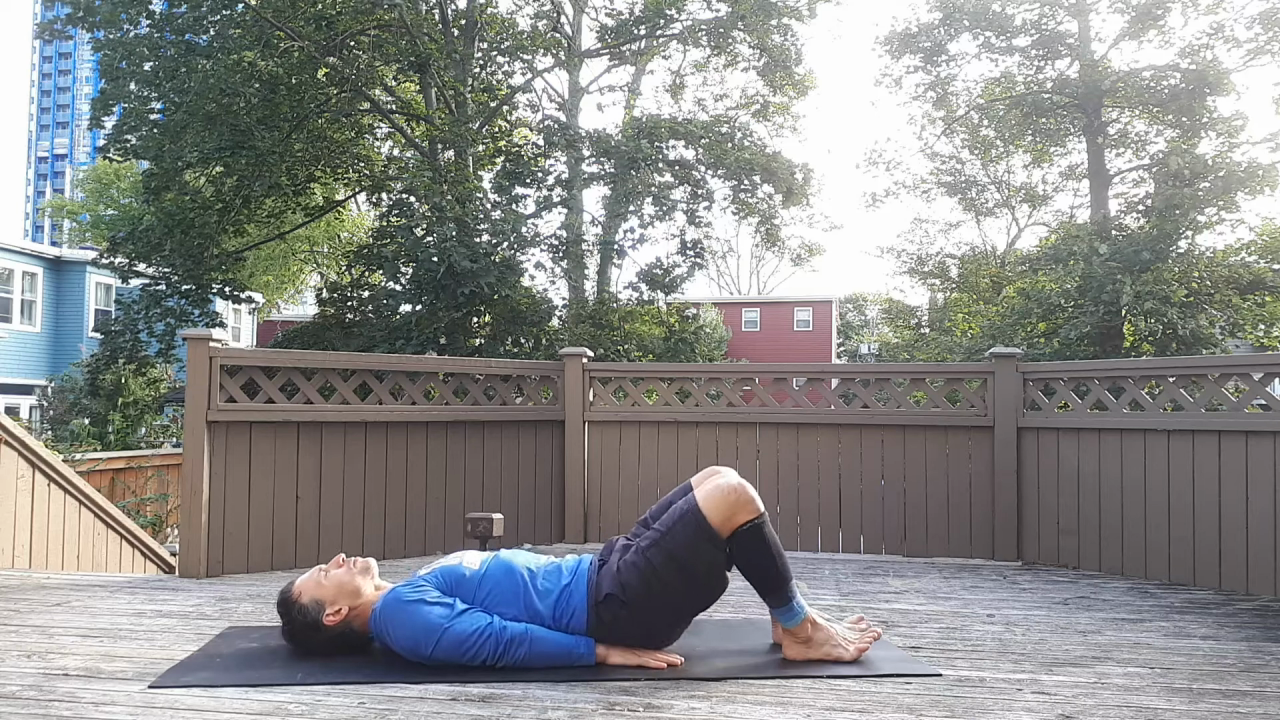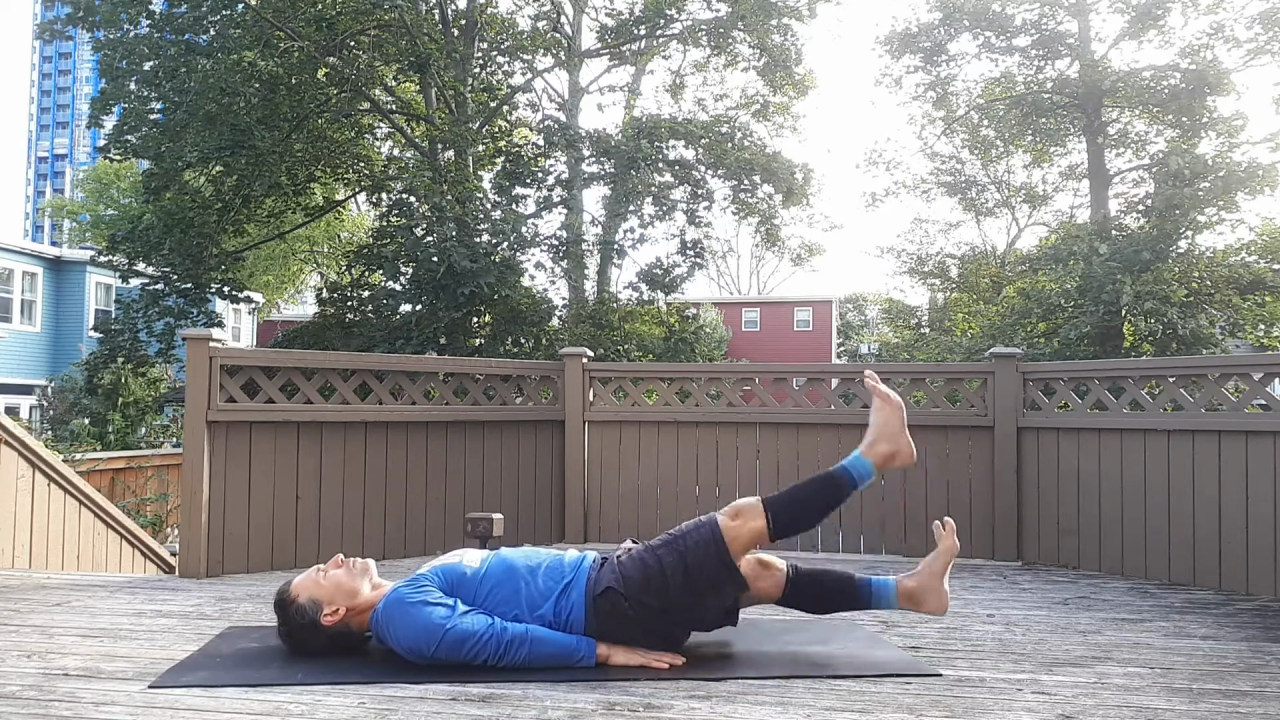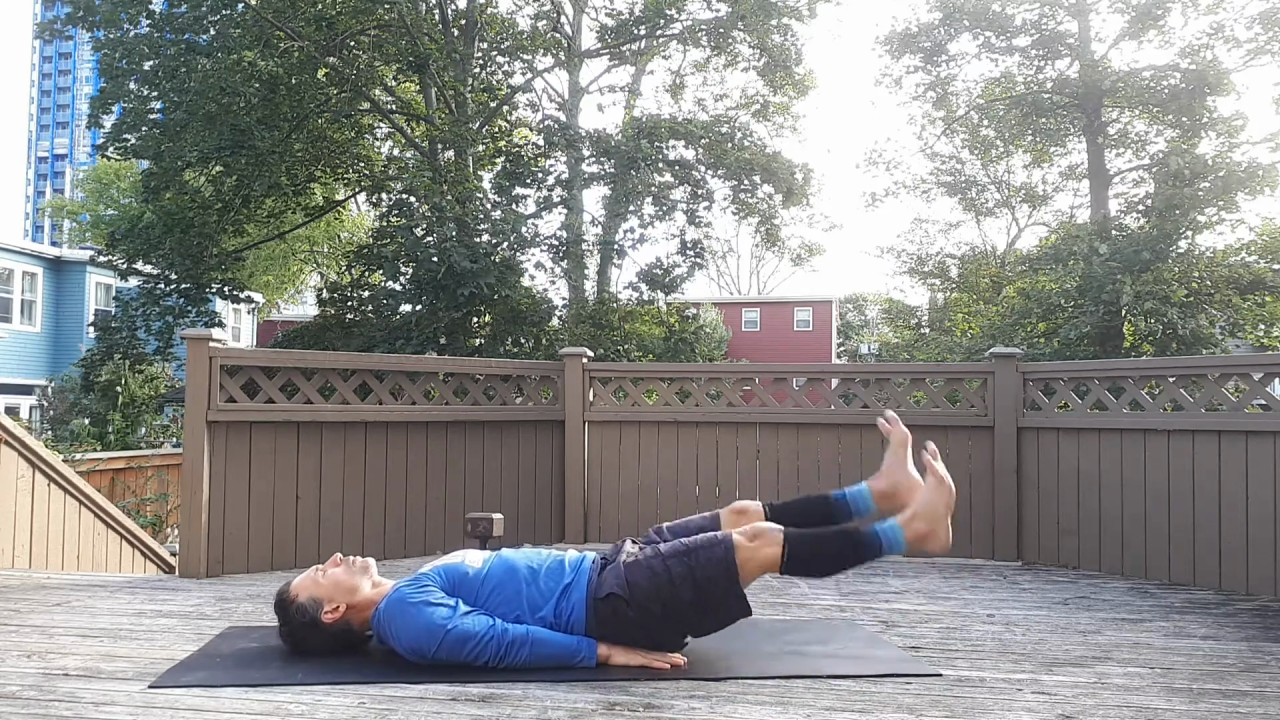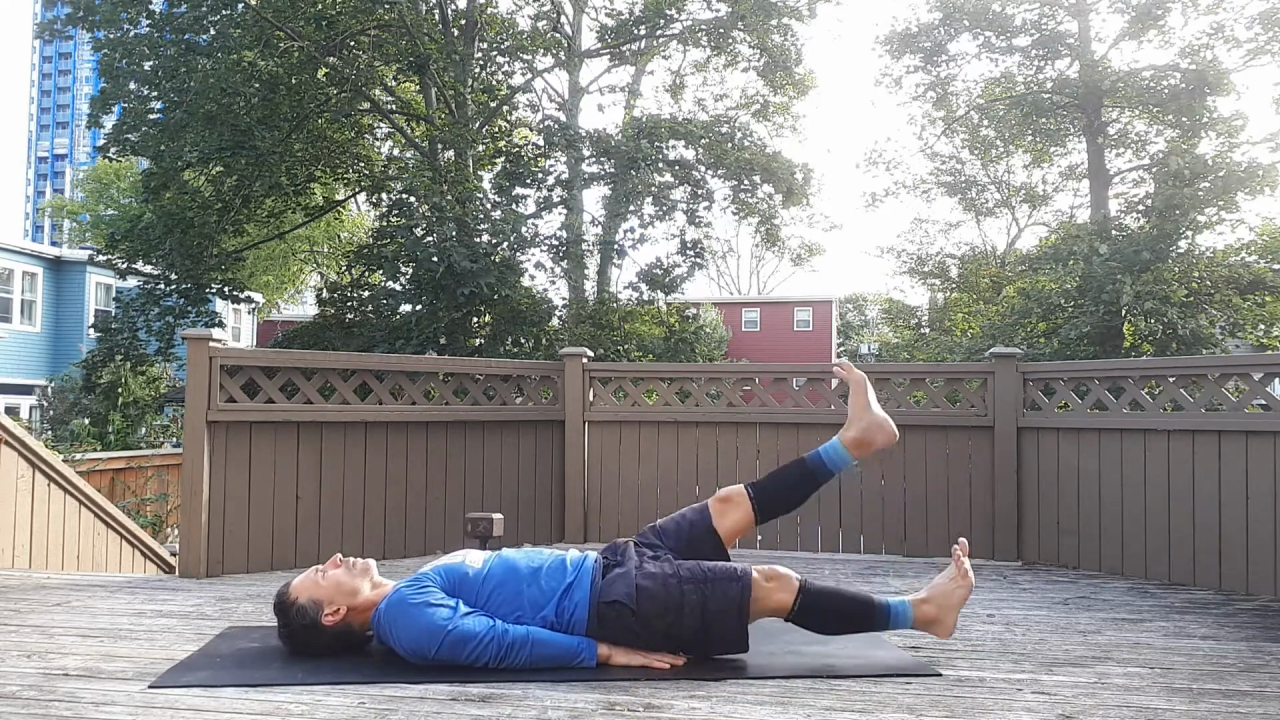
dt=1s
person 1, frame 1
left shoulder: (407, 598)
right shoulder: (403, 618)
right elbow: (505, 642)
right wrist: (605, 650)
left hip: (600, 573)
right hip: (613, 606)
left knee: (718, 478)
right knee: (734, 496)
left ankle: (793, 617)
right ankle: (801, 631)
person 1, frame 2
left shoulder: (410, 592)
right shoulder: (405, 619)
right elbow: (503, 640)
right wrist: (609, 649)
left hip: (605, 573)
right hip: (613, 602)
left knee: (762, 571)
right knee: (746, 519)
left ankle: (906, 590)
right ankle: (873, 455)
person 1, frame 3
left shoulder: (410, 594)
right shoulder: (405, 618)
right elbow: (500, 641)
right wrist: (607, 650)
left hip: (607, 571)
right hip: (610, 607)
left knee: (744, 514)
right knee: (761, 542)
left ankle: (884, 491)
right ankle: (905, 529)
person 1, frame 4
left shoulder: (413, 590)
right shoulder: (405, 617)
right elbow: (500, 642)
right wrist: (610, 651)
left hip: (606, 568)
right hip: (612, 605)
left knee: (733, 504)
right knee: (773, 584)
left ankle: (854, 440)
right ankle: (917, 612)
